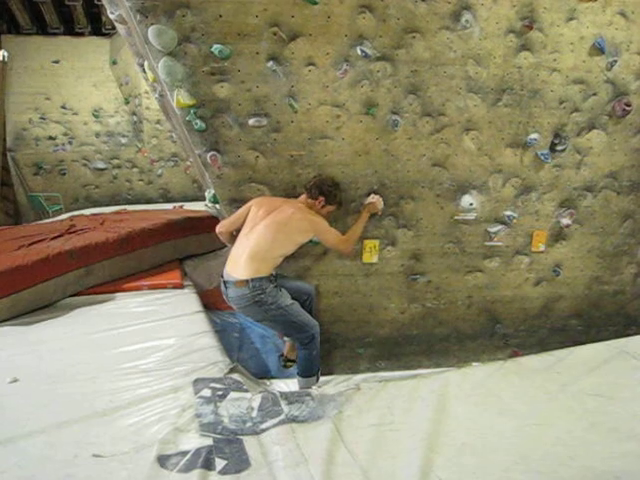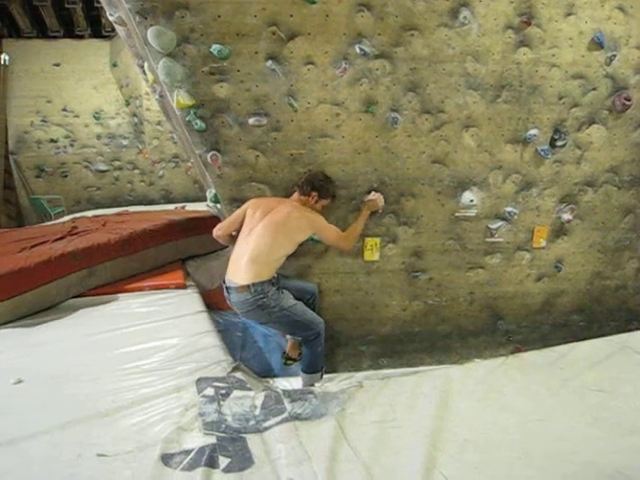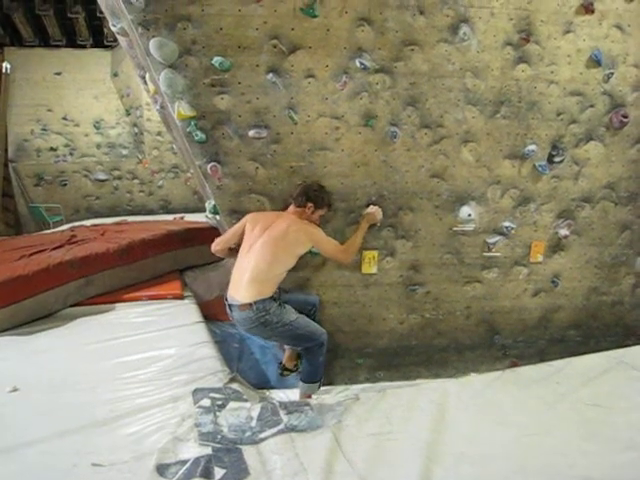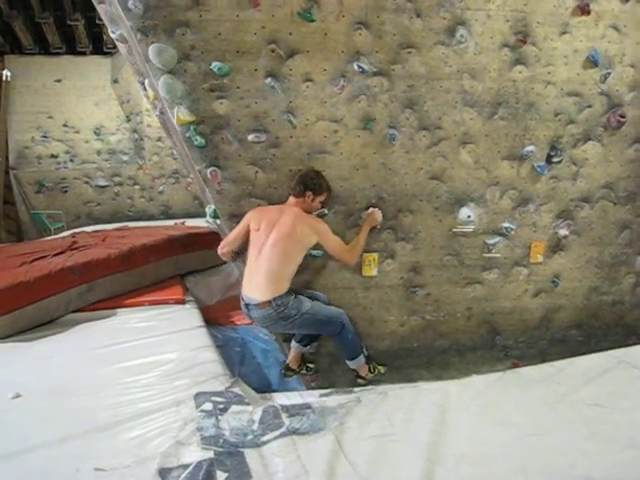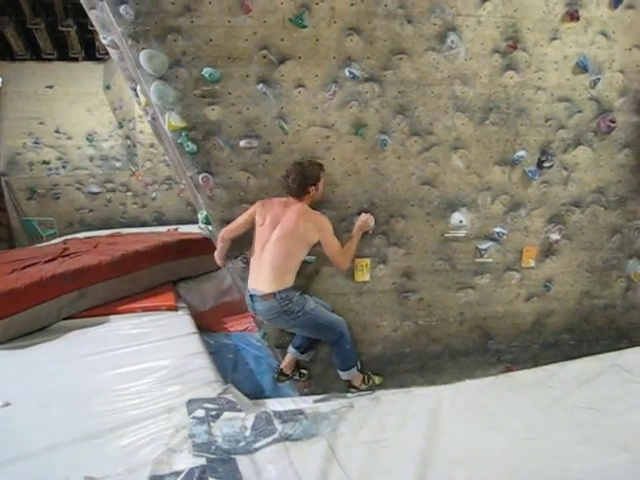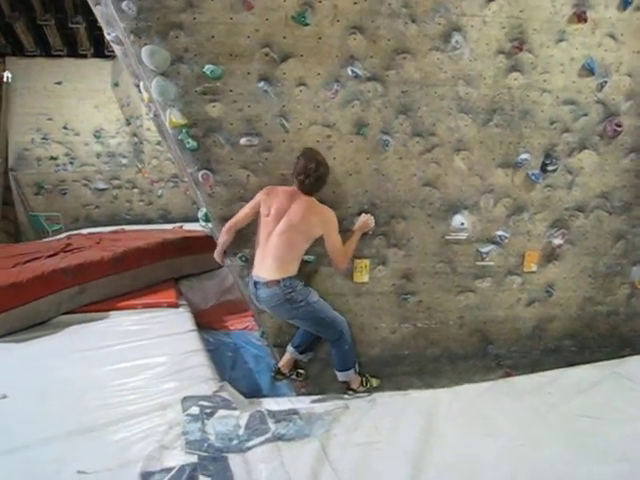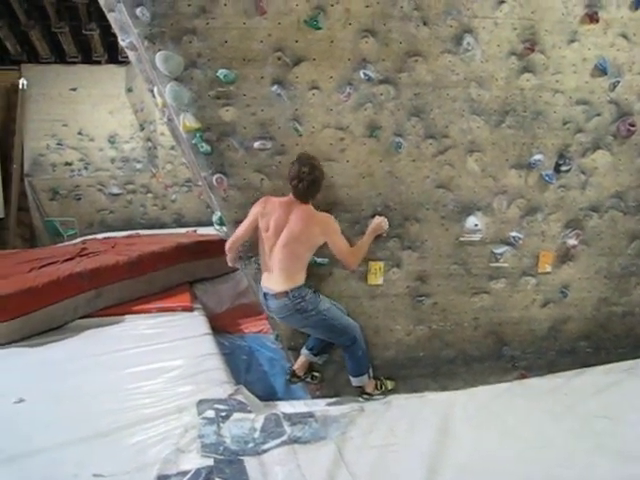
dt=0.7s
person 1, frame 1
left shoulder: (262, 201)
right shoulder: (310, 219)
left elbow: (222, 230)
right elbow: (346, 246)
right wrist: (367, 212)
left hip: (229, 284)
right hip: (251, 291)
left knee: (306, 293)
right knee: (310, 332)
person 1, frame 2
left shoulder: (257, 203)
right shoulder: (307, 217)
left elbow: (219, 233)
right elbow: (346, 243)
right wrist: (367, 210)
left hip: (232, 289)
right hip: (254, 295)
left knee: (309, 293)
right knee: (315, 329)
left ankle: (293, 348)
right ankle: (309, 389)
person 1, frame 3
left shoulder: (255, 217)
right shoulder: (306, 230)
left elbow: (217, 248)
right elbow: (345, 256)
right wrist: (365, 223)
left hip: (233, 305)
right hip: (255, 312)
left knee: (311, 303)
right knee: (318, 339)
left ankle: (289, 360)
right ankle: (305, 399)
person 1, frame 4
left shoulder: (257, 214)
right shoulder: (312, 224)
left elbow: (223, 250)
right elbow: (350, 257)
left wrist: (237, 259)
right wrist: (367, 225)
left hip: (248, 305)
right hip: (272, 310)
left knee: (320, 303)
right knee: (339, 320)
left ankle: (293, 361)
right ankle: (362, 370)
person 1, frame 5
left shoulder: (264, 206)
right shoulder: (316, 221)
left elbow: (224, 236)
right elbow: (342, 262)
left wrist: (220, 258)
right wrist: (358, 231)
left hip: (253, 298)
right hip: (277, 302)
left knee: (321, 313)
right knee: (338, 329)
left ankle: (288, 366)
right ankle: (356, 379)
person 1, frame 6
left shoulder: (269, 193)
right shoulder: (323, 215)
left elbow: (230, 228)
right elbow: (340, 262)
left wrist: (219, 251)
right wrist: (359, 231)
left hip: (257, 288)
right hip: (281, 291)
left knee: (319, 315)
right knee: (338, 328)
left ankle: (285, 365)
right ankle: (354, 381)
person 1, frame 7
left shoulder: (265, 205)
right shoulder: (322, 222)
left elbow: (231, 245)
right elbow: (351, 262)
left wrist: (232, 260)
right wrist: (372, 232)
left hip: (267, 297)
right hip: (291, 301)
left knee: (335, 316)
right knee: (351, 333)
left ankle: (300, 367)
right ankle: (367, 385)
